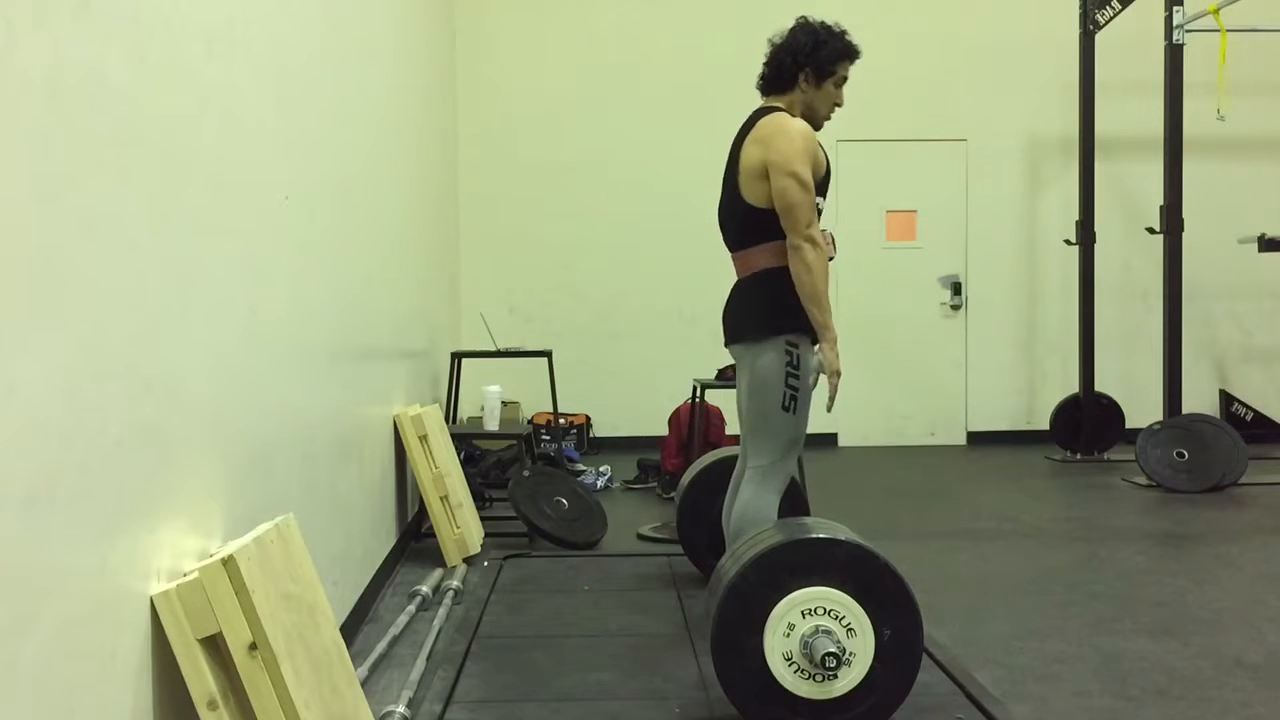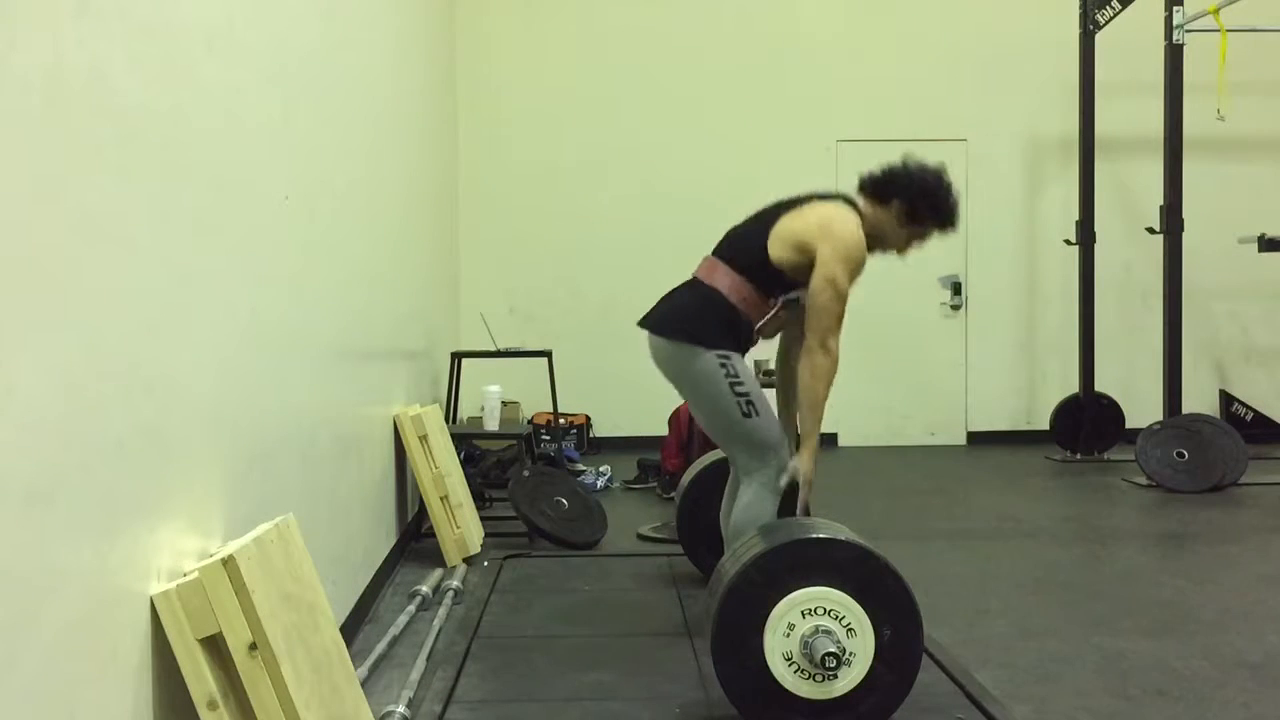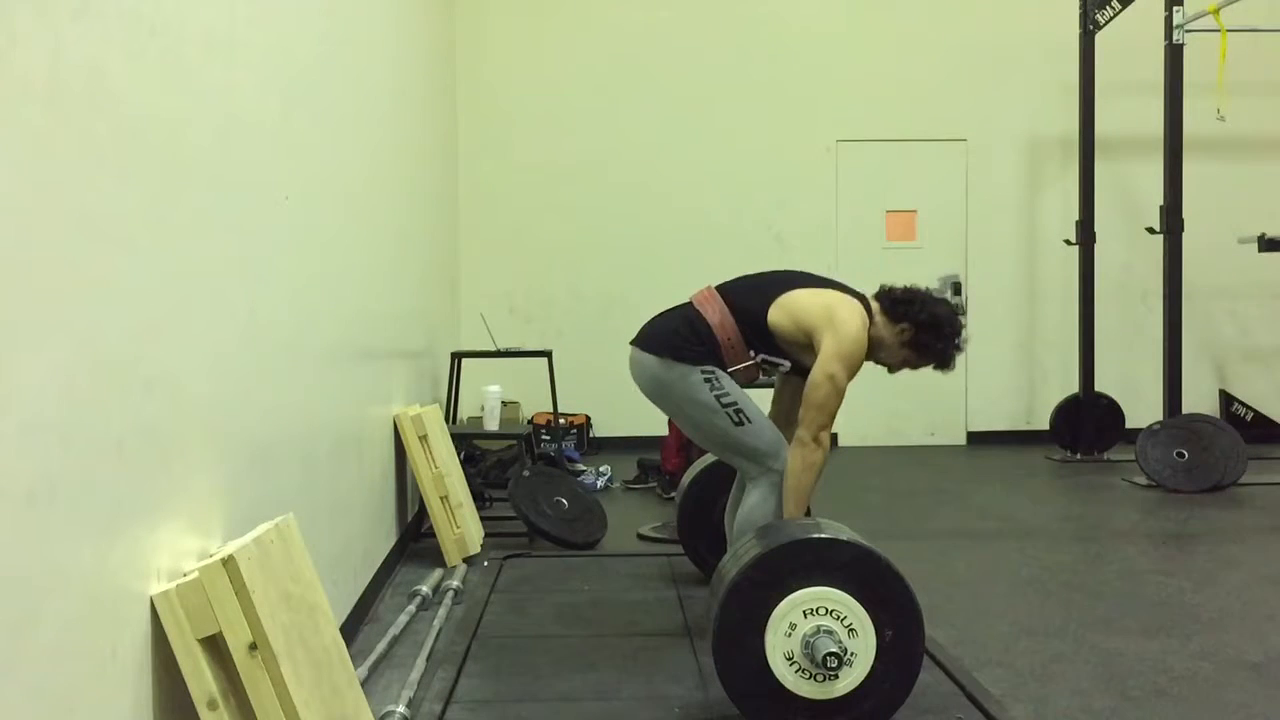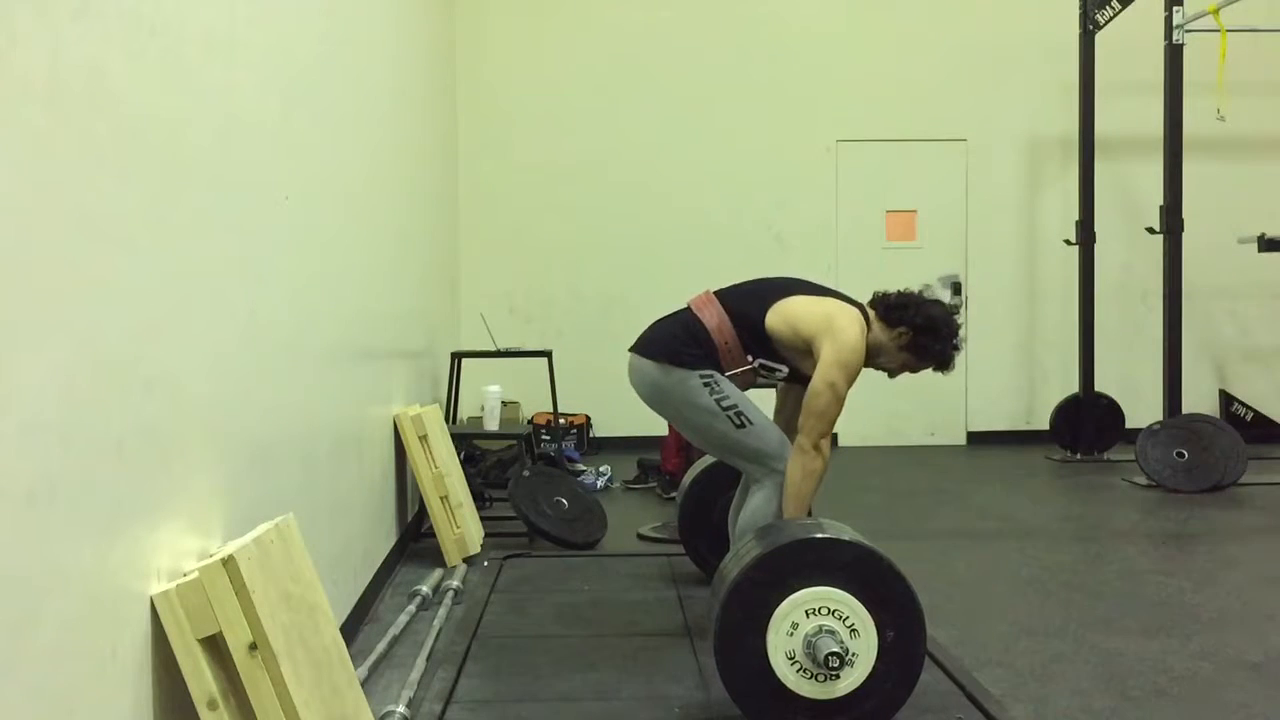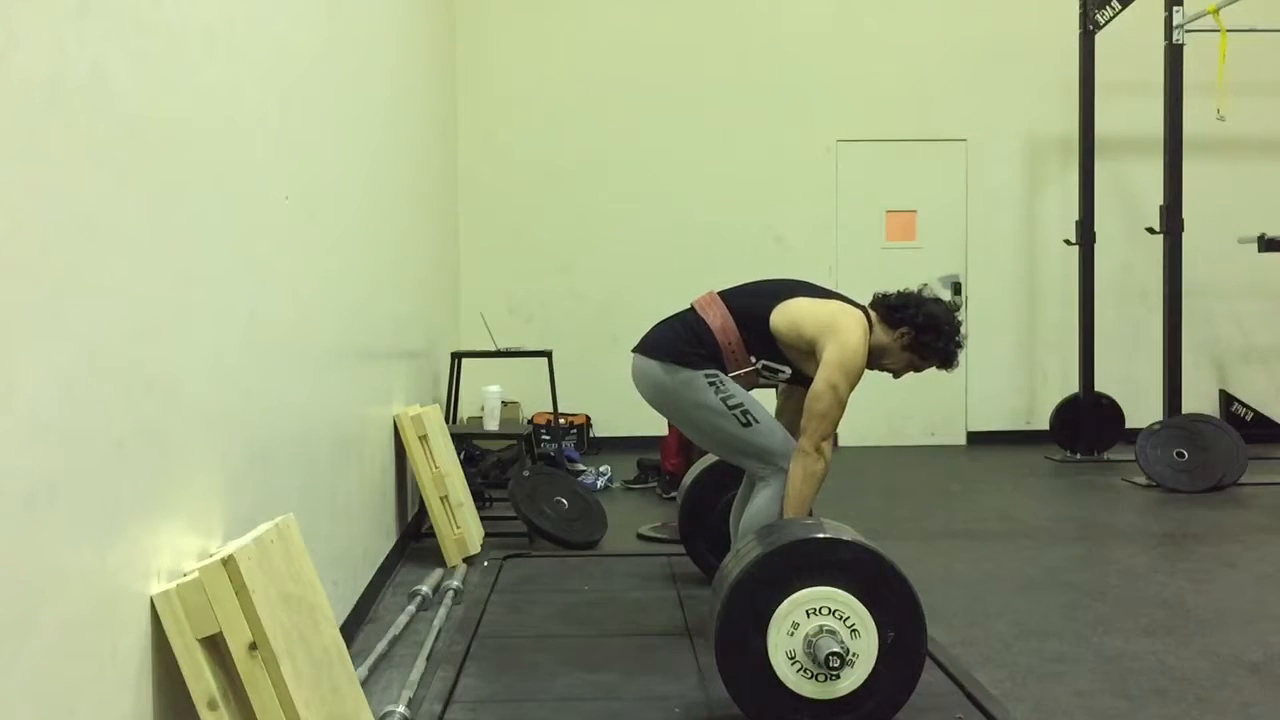
dt=0.3s
person 1, frame 1
left shoulder: (759, 132)
right shoulder: (789, 133)
right elbow: (803, 243)
left wrist: (813, 334)
right wrist: (828, 339)
left hip: (756, 315)
right hip: (775, 321)
left knee: (757, 464)
right knee: (770, 468)
person 1, frame 2
left shoulder: (830, 221)
right shoulder: (845, 234)
left elbow: (794, 338)
right elbow: (820, 348)
left wrist: (790, 434)
right wrist: (808, 448)
left hip: (683, 331)
right hip: (695, 338)
left knee: (756, 462)
right knee: (766, 468)
person 1, frame 3
left shoulder: (837, 312)
right shoulder: (849, 332)
left elbow: (789, 422)
right elbow: (811, 438)
left hip: (664, 350)
right hip: (676, 359)
left knee: (763, 463)
right knee: (770, 467)
person 1, frame 4
left shoulder: (833, 322)
right shoulder: (847, 340)
left elbow: (790, 431)
right elbow: (812, 445)
left hip: (663, 357)
right hip: (675, 364)
left knee: (767, 463)
right knee: (774, 467)
person 1, frame 5
left shoulder: (835, 324)
right shoulder: (850, 342)
left elbow: (792, 437)
right elbow: (813, 448)
left hip: (666, 357)
right hip: (677, 364)
left knee: (770, 463)
right knee: (779, 466)
